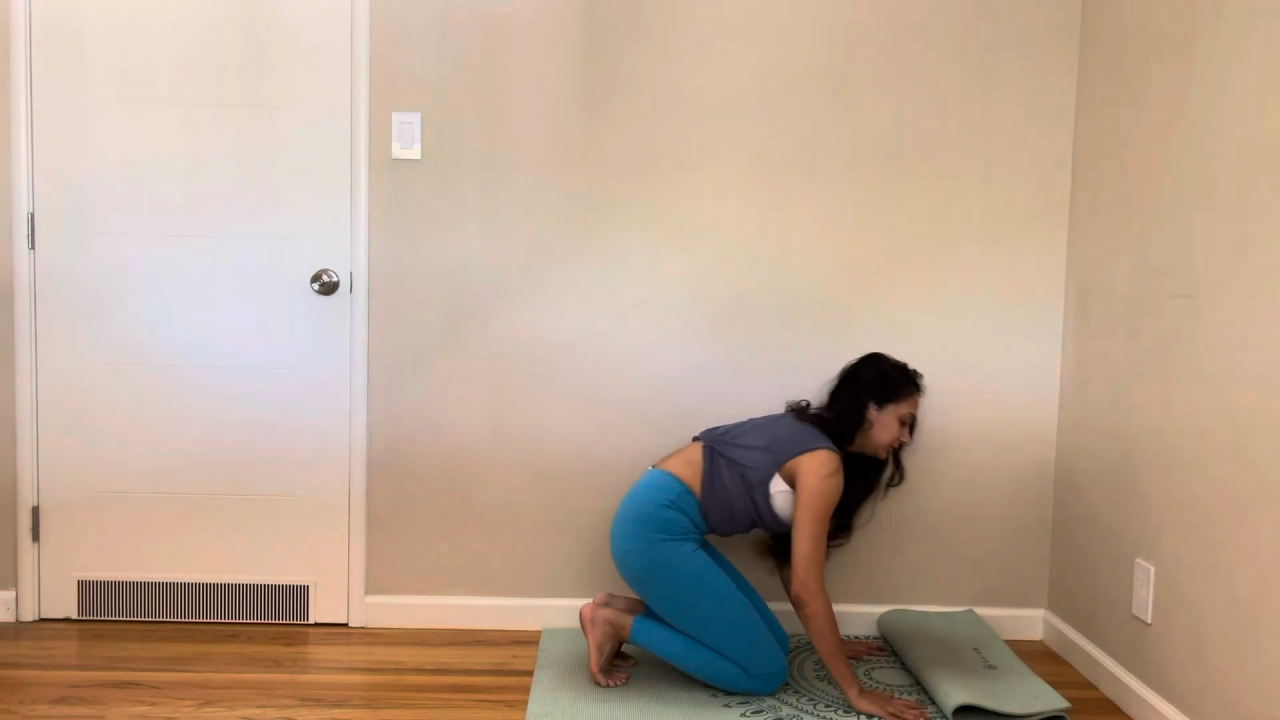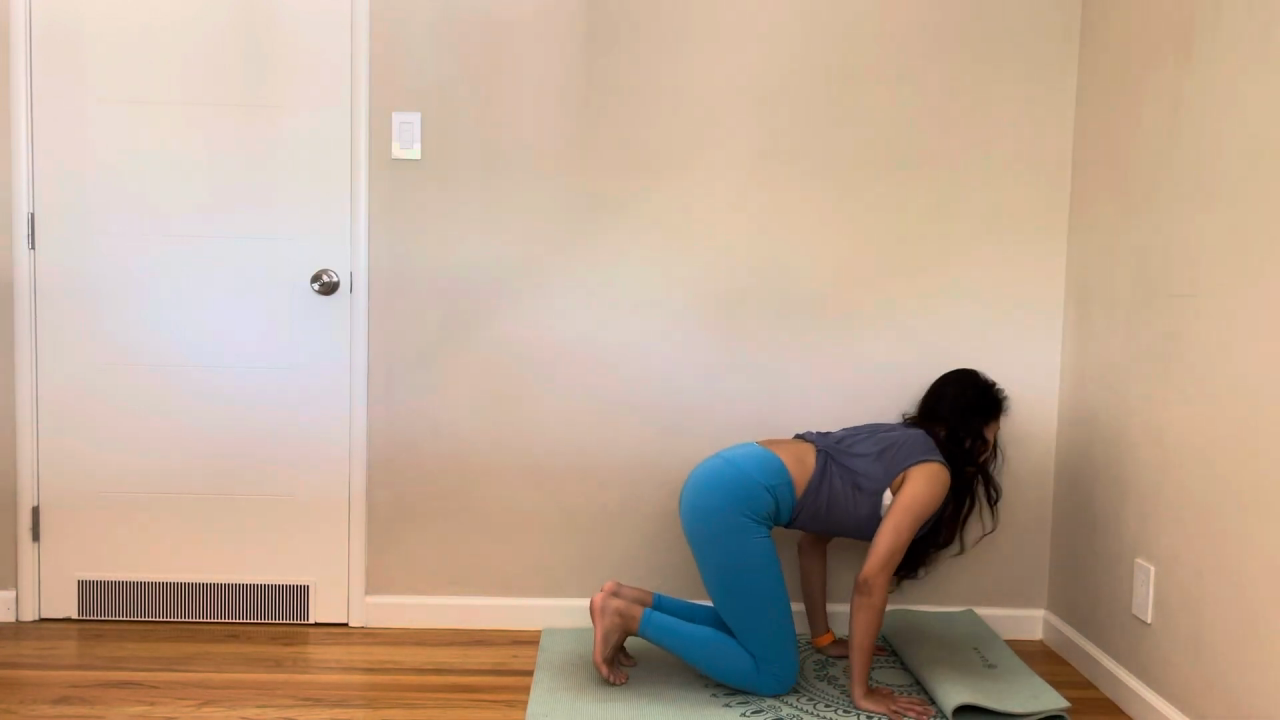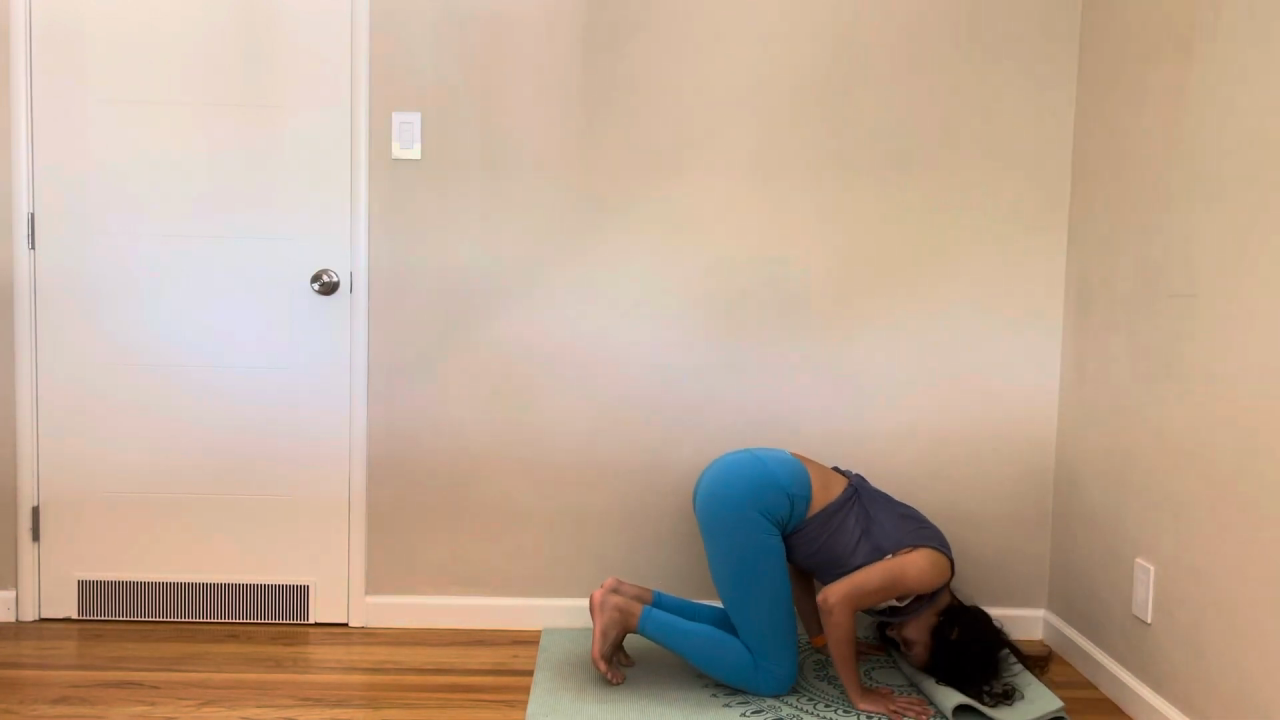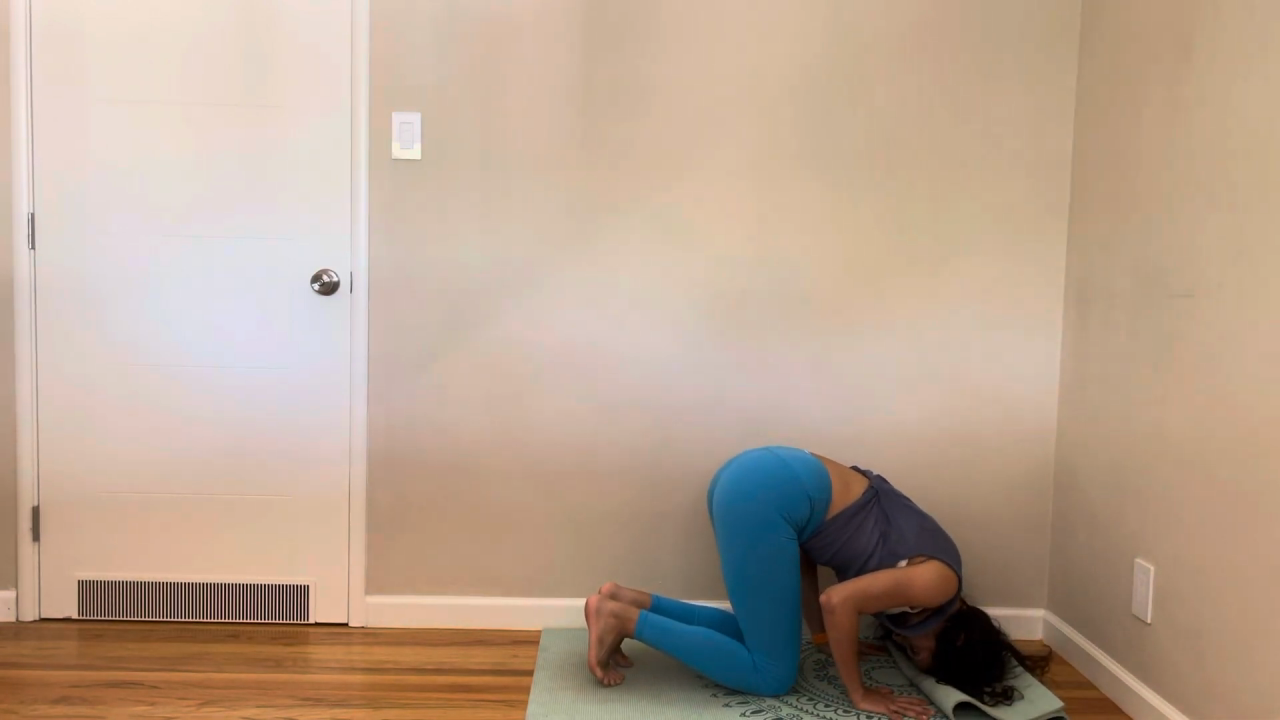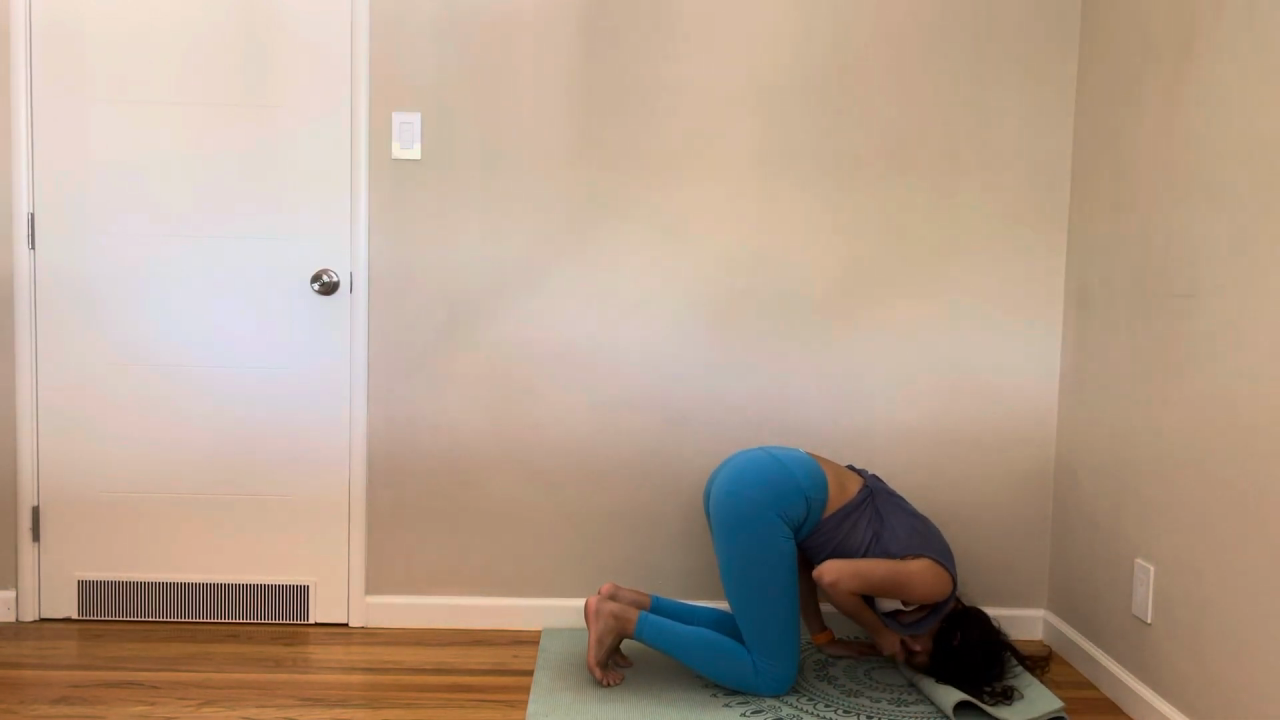
dt=1s
person 1, frame 1
left shoulder: (810, 436)
right shoulder: (824, 463)
left elbow: (786, 548)
right elbow: (807, 588)
left wrist: (828, 642)
left hip: (666, 519)
right hip: (656, 526)
left knee: (773, 645)
right knee: (764, 672)
left ankle: (621, 608)
right ankle: (617, 625)
person 1, frame 2
left shoulder: (899, 445)
right shoulder: (933, 473)
left elbow: (812, 542)
right elbow: (872, 580)
left wrist: (823, 638)
left hip: (719, 481)
right hip: (734, 499)
left knee: (753, 632)
right knee: (773, 675)
left ankle: (630, 599)
right ankle: (626, 617)
person 1, frame 3
left shoulder: (913, 552)
right shoulder: (931, 568)
left elbow: (795, 561)
right elbow: (834, 601)
left wrist: (823, 641)
left hip: (739, 479)
right hip: (748, 495)
left knee: (755, 636)
right knee: (771, 675)
left ankle: (629, 596)
right ankle: (629, 614)
person 1, frame 4
left shoulder: (924, 565)
right shoulder: (939, 583)
left elbow: (802, 556)
right elbow: (838, 602)
left wrist: (826, 639)
left hip: (753, 477)
right hip: (766, 497)
left knee: (758, 638)
right knee: (772, 675)
left ankle: (627, 600)
right ankle: (625, 619)
person 1, frame 5
left shoulder: (918, 565)
right shoulder: (934, 582)
left elbow: (806, 559)
right elbow: (833, 577)
left wrist: (823, 638)
right wrist: (880, 632)
left hip: (749, 476)
right hip: (762, 498)
left knee: (758, 638)
right knee: (772, 676)
left ankle: (624, 599)
right ankle: (624, 621)
